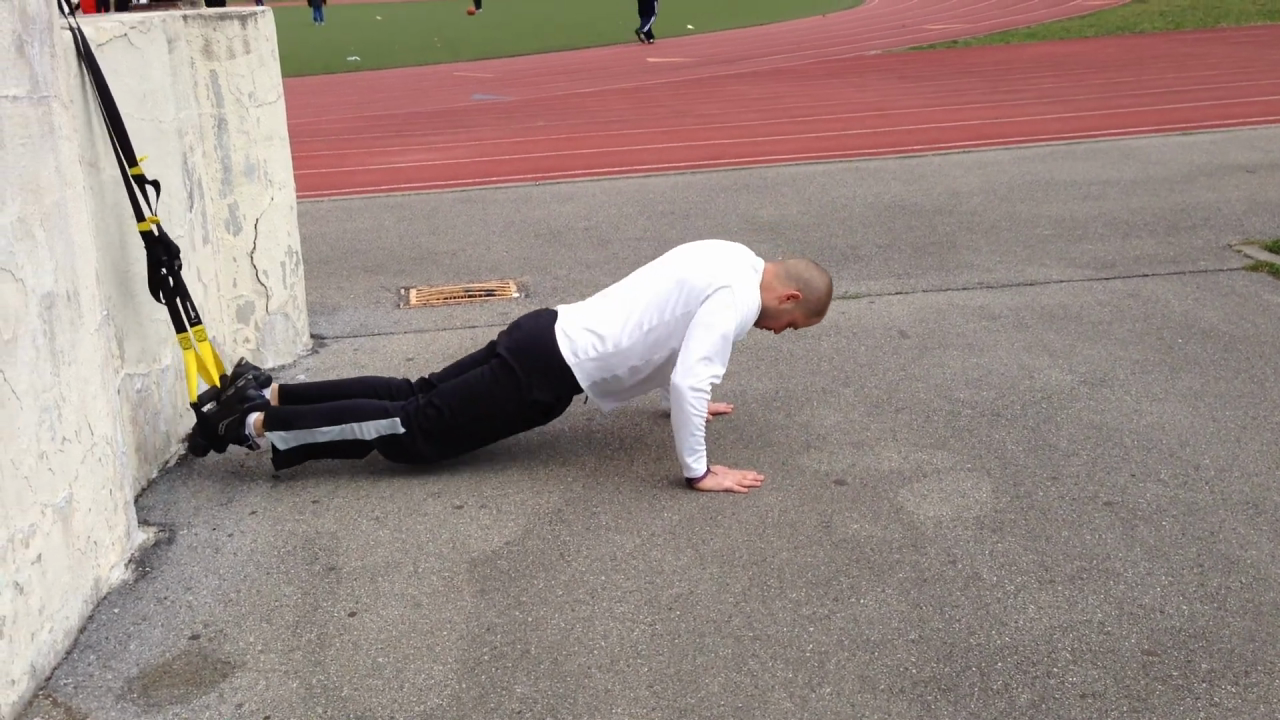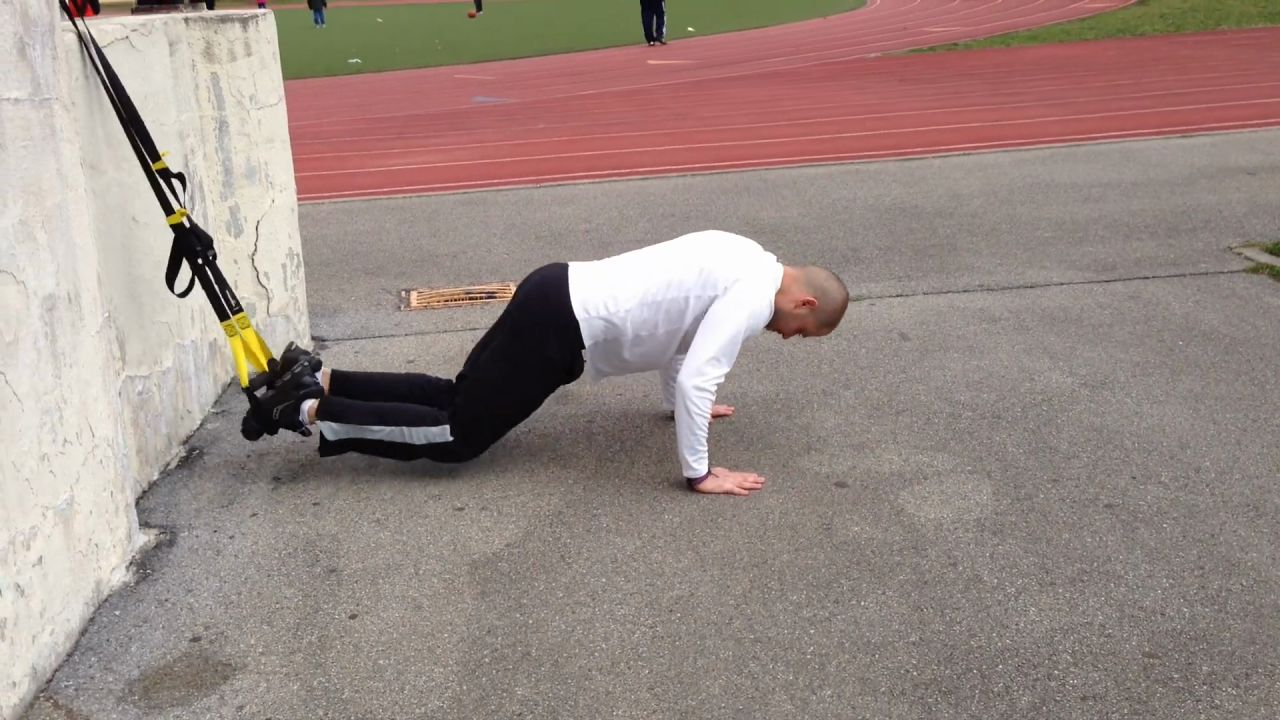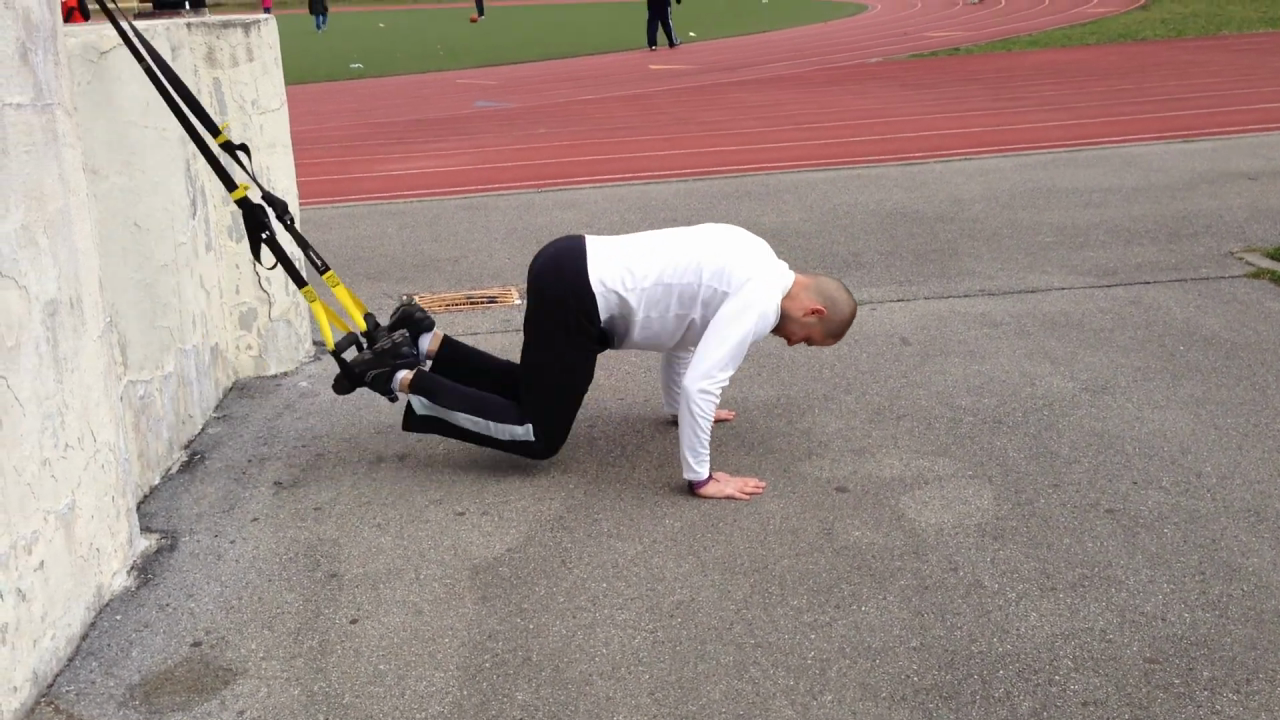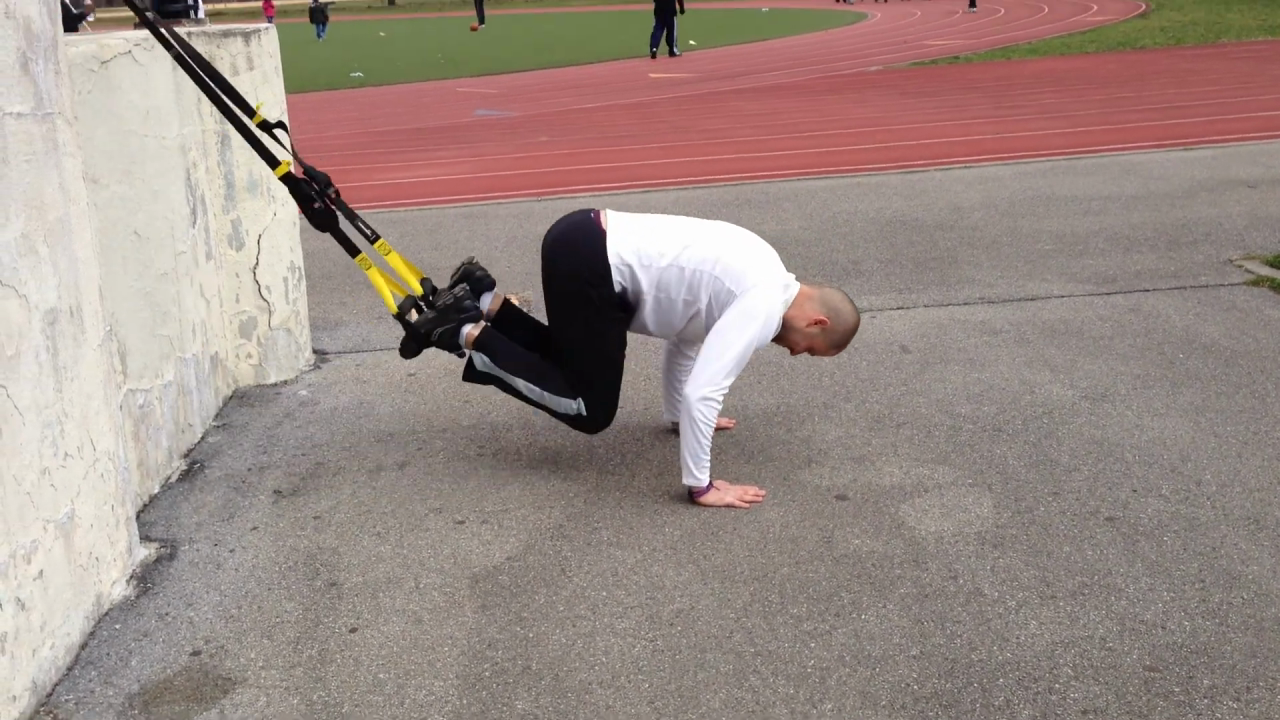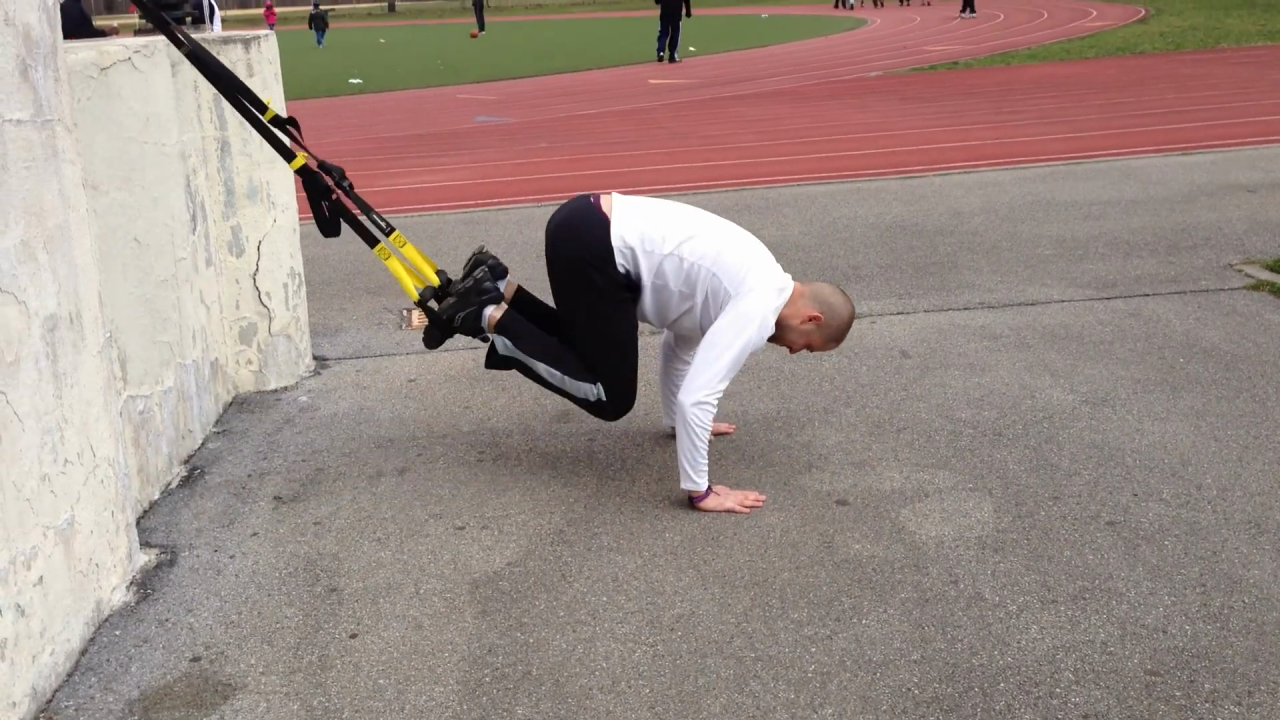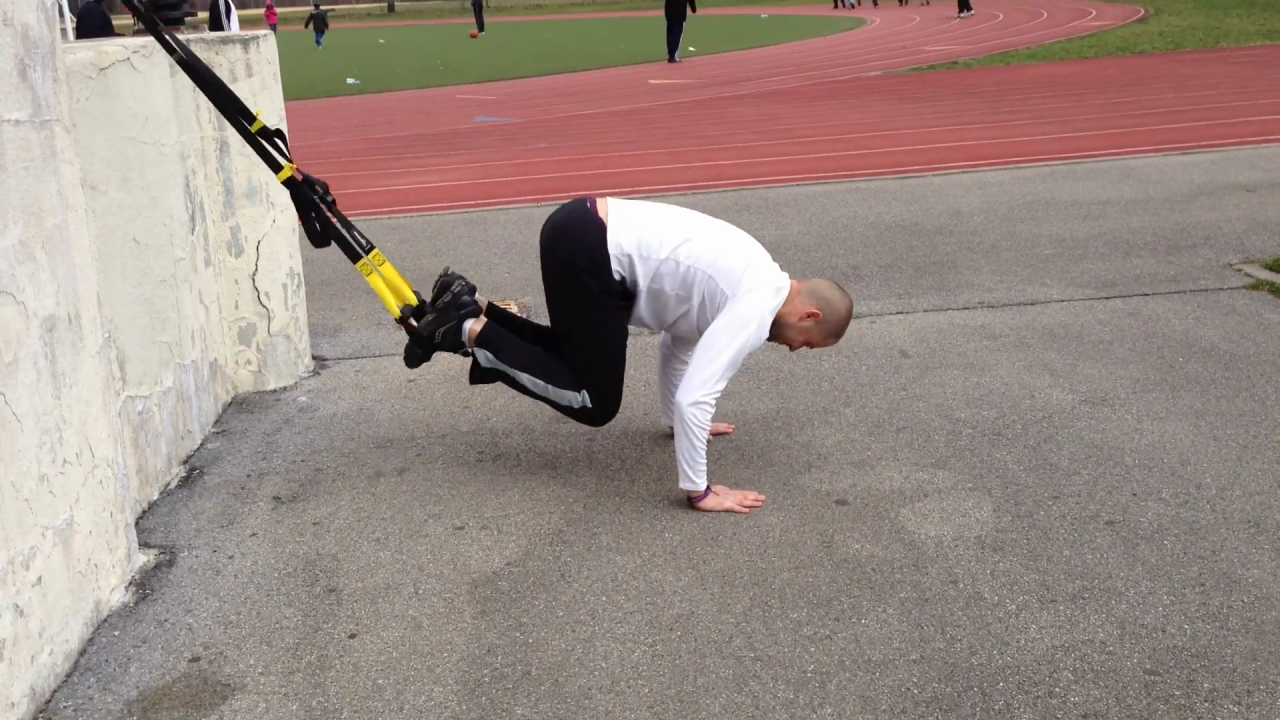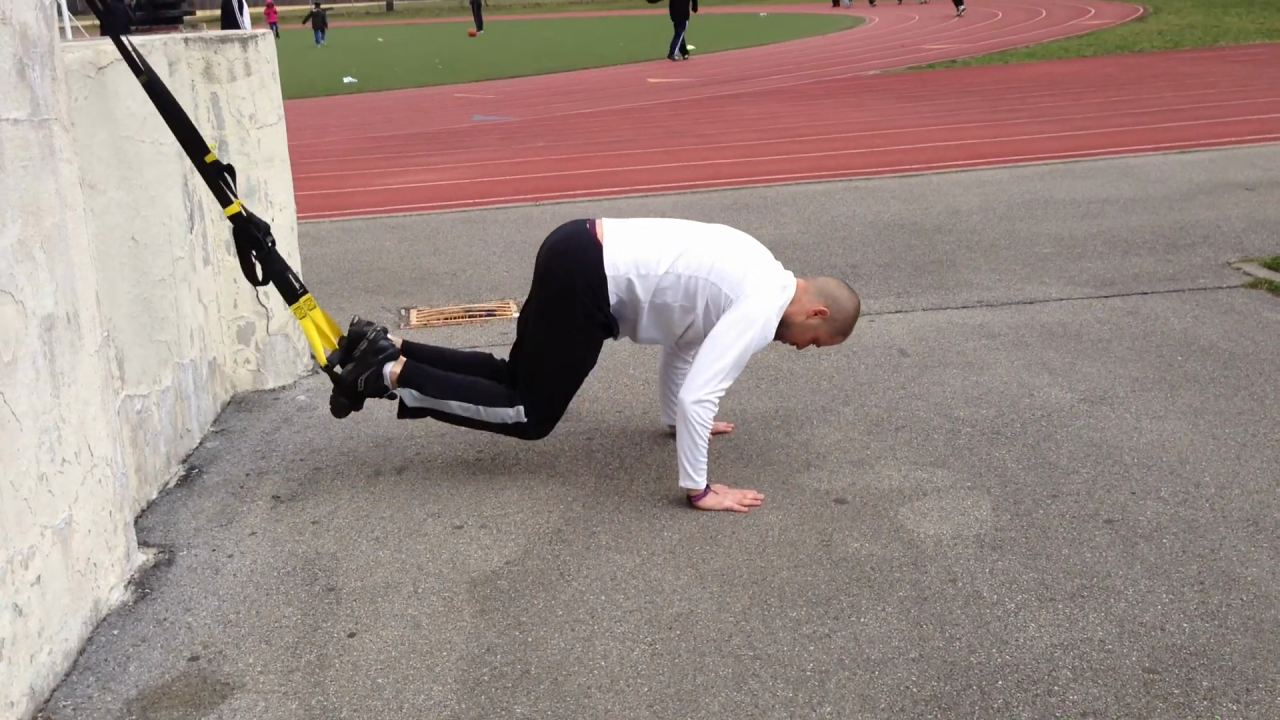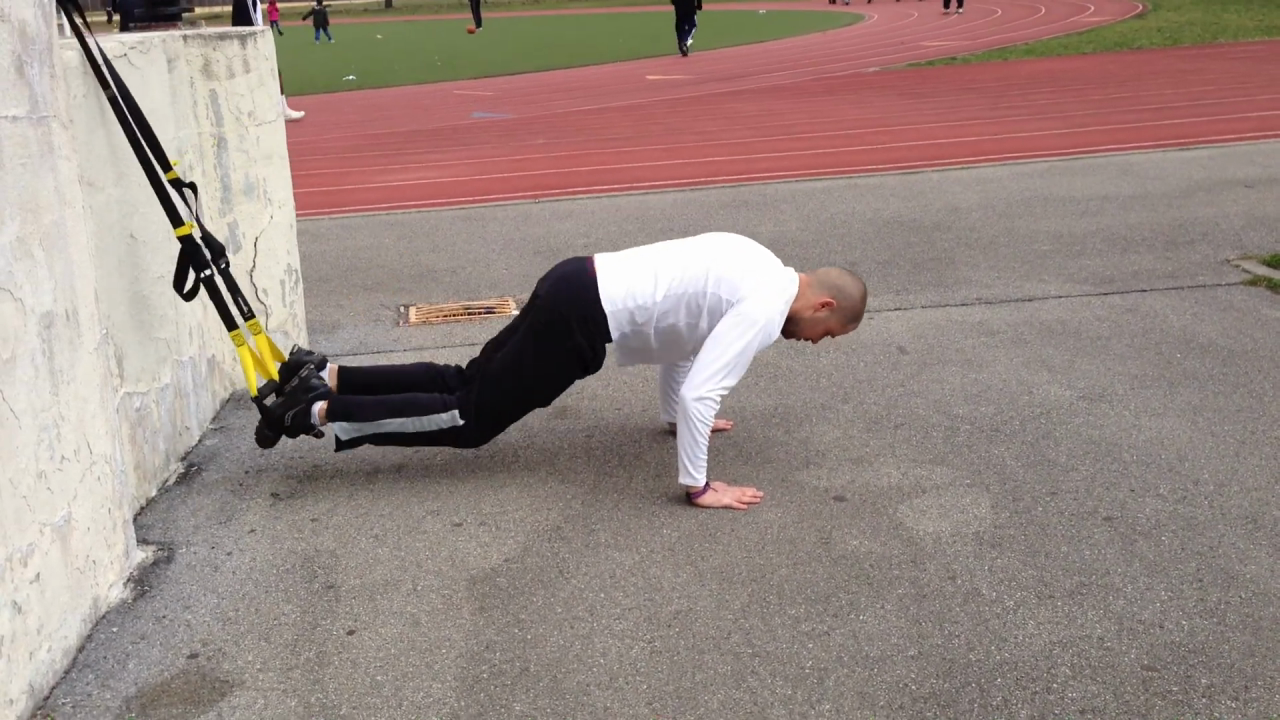
dt=0.2s
person 1, frame 1
left shoulder: (727, 257)
right shoulder: (741, 296)
right elbow: (689, 380)
left wrist: (686, 400)
right wrist: (699, 470)
left hip: (548, 337)
right hip: (552, 370)
left knee: (418, 397)
right knee: (414, 428)
left ankle: (268, 392)
right ankle: (260, 422)
person 1, frame 2
left shoulder: (743, 258)
right shoulder: (756, 294)
right elbow: (695, 378)
left wrist: (684, 404)
right wrist: (700, 473)
left hip: (558, 294)
right hip: (561, 322)
left knee: (452, 400)
right knee: (458, 433)
left ankle: (318, 378)
right ankle: (310, 411)
person 1, frame 3
left shoulder: (755, 266)
right shoulder: (763, 299)
left elbow: (683, 319)
right elbow: (700, 382)
left wrist: (678, 408)
right wrist: (700, 477)
left hip: (571, 264)
right hip: (576, 292)
left knee: (528, 395)
right knee: (536, 434)
left ankle: (426, 345)
right ankle: (405, 379)
person 1, frame 4
left shoulder: (760, 277)
right shoulder: (767, 306)
left elbow: (686, 331)
right elbow: (701, 390)
left wrist: (678, 416)
right wrist: (700, 486)
left hip: (585, 237)
right hip: (588, 259)
left knee: (579, 373)
right knee: (590, 411)
left ankle: (485, 306)
right ankle: (471, 336)
person 1, frame 5
left shoulder: (754, 281)
right shoulder: (761, 307)
left elbow: (681, 334)
right elbow: (695, 395)
left wrist: (677, 420)
right wrist: (699, 491)
left hip: (587, 222)
right hip: (594, 242)
left knee: (590, 355)
right knee: (610, 397)
left ankle: (497, 292)
right ankle: (492, 319)
person 1, frame 6
left shoulder: (751, 279)
right shoulder: (758, 307)
left elbow: (679, 336)
right elbow: (694, 396)
left wrist: (674, 420)
right wrist: (699, 490)
left hip: (581, 227)
right hip: (588, 248)
left knee: (578, 362)
right knee: (594, 403)
left ankle: (469, 309)
right ankle: (472, 331)
person 1, frame 7
left shoulder: (754, 277)
right shoulder: (761, 309)
left elbow: (683, 333)
right elbow: (697, 394)
left wrist: (677, 420)
right wrist: (698, 488)
left hip: (579, 247)
right hip: (585, 275)
left knee: (520, 382)
right knee: (531, 414)
left ankle: (391, 351)
right ankle: (395, 375)
person 1, frame 8
left shoulder: (756, 271)
right shoulder: (768, 307)
right elbow: (698, 392)
left wrist: (678, 417)
right wrist: (697, 485)
left hip: (577, 286)
right hip: (583, 316)
left knee: (465, 386)
right knee: (473, 419)
left ankle: (326, 379)
right ankle: (323, 410)
